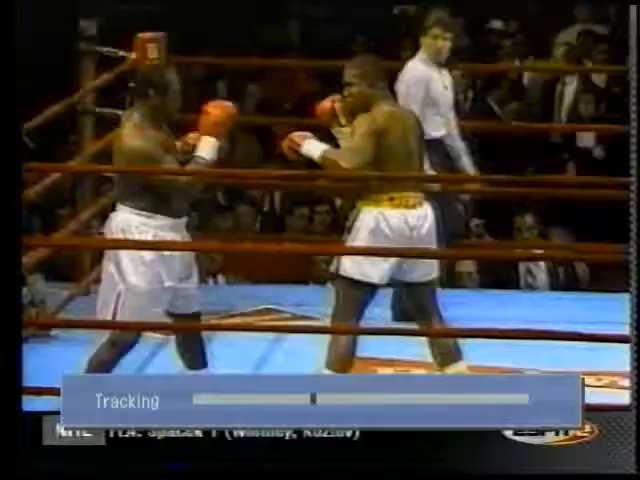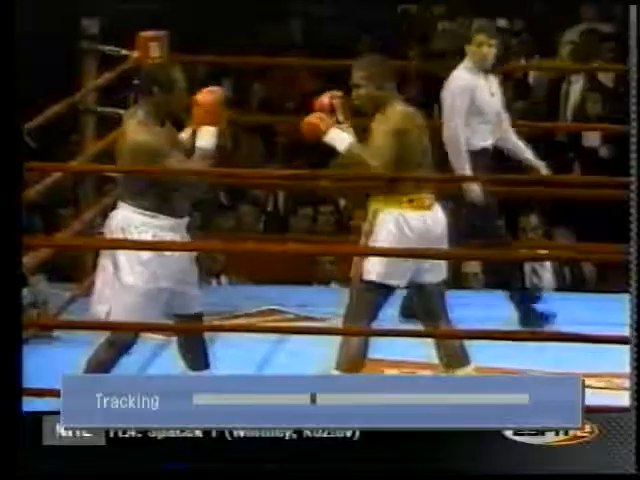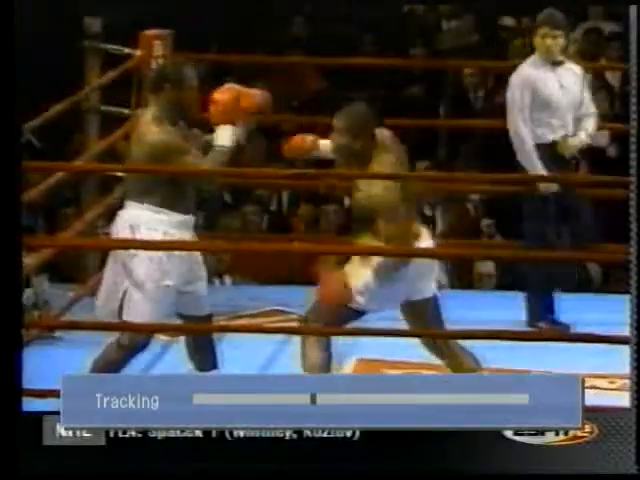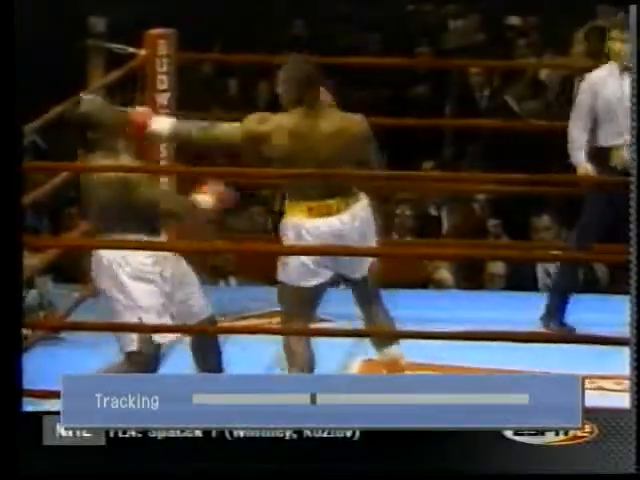
dt=0.3s
person 1, frame 1
left shoulder: (371, 120)
right shoulder: (409, 118)
left elbow: (349, 166)
left wrist: (309, 145)
left hip: (381, 219)
right hip: (418, 216)
left knee: (344, 316)
right knee: (428, 314)
person 1, frame 2
left shoulder: (390, 119)
right shoulder: (411, 115)
left elbow: (376, 167)
right elbow: (370, 156)
left wrist: (333, 135)
right wrist: (341, 122)
left hip: (397, 221)
right hip: (429, 218)
left knee: (357, 318)
right knee: (436, 317)
person 1, frame 3
left shoulder: (376, 190)
right shoulder: (384, 139)
left elbow: (399, 247)
right elbow: (344, 151)
left wrist: (354, 280)
right wrist: (319, 146)
left hip: (387, 261)
left knee: (314, 328)
right knee: (433, 332)
person 1, frame 4
left shoulder: (274, 130)
right shoulder: (355, 126)
left elbow: (206, 134)
right elbow: (372, 169)
left wrist: (154, 123)
left hip: (307, 228)
right hip: (353, 216)
left knee: (296, 325)
right knee: (370, 299)
right ankle: (394, 362)
person 2, frame 1
left shoulder: (444, 75)
right shoulder: (414, 72)
left wrist: (466, 164)
right wrist: (423, 167)
left hip: (440, 153)
right hip: (423, 153)
left knee: (452, 225)
right knee: (450, 226)
person 2, frame 2
left shoulder: (491, 81)
right shoulder: (460, 82)
left elbow: (503, 129)
right elbow: (453, 134)
left wrist: (532, 159)
right wrist: (467, 178)
left hip: (484, 161)
right hip: (469, 164)
left knee: (460, 239)
right knee: (493, 237)
right ankle: (524, 307)
person 2, frame 3
left shoulder: (575, 73)
right shoulder: (524, 76)
left elbow: (589, 115)
right elbow: (518, 127)
left wrist: (581, 138)
right wrist: (537, 172)
left hip: (568, 159)
right hip: (538, 160)
left knee: (584, 230)
right knee: (542, 239)
right ankle: (540, 313)
person 2, frame 4
right shoulder: (596, 79)
right elbow: (579, 124)
left wrist: (630, 151)
right wrist: (581, 162)
left hip: (629, 167)
right hip: (602, 164)
right knee: (585, 236)
right ankle: (555, 311)
person 3, frame 1
left shoulder: (151, 124)
right shoulder: (136, 141)
left elbow: (172, 162)
right elbow: (183, 184)
left wrist: (201, 137)
right wrist: (210, 139)
left hip: (166, 231)
right hip: (142, 234)
left knee: (188, 314)
right knee: (126, 332)
left ankle: (200, 378)
person 3, frame 2
left shoulder: (155, 123)
right shoulder: (141, 136)
left elbow: (177, 153)
right elbow: (191, 179)
left wrist: (197, 126)
right wrist: (209, 126)
left hip: (168, 229)
right hip: (142, 234)
left knee: (190, 315)
right knee: (123, 333)
person 3, frame 3
left shoulder: (172, 121)
right shoulder: (155, 135)
left elbow: (205, 148)
right elbow: (208, 174)
left wrist: (238, 122)
right wrist: (226, 125)
left hip: (175, 229)
right hip: (149, 232)
left knee: (196, 317)
right knee: (137, 333)
person 3, frame 4
right shoulder: (118, 172)
right elbow: (171, 206)
right wrist: (208, 201)
left hip: (153, 253)
right hip: (127, 261)
left knee: (204, 324)
right knee: (144, 356)
